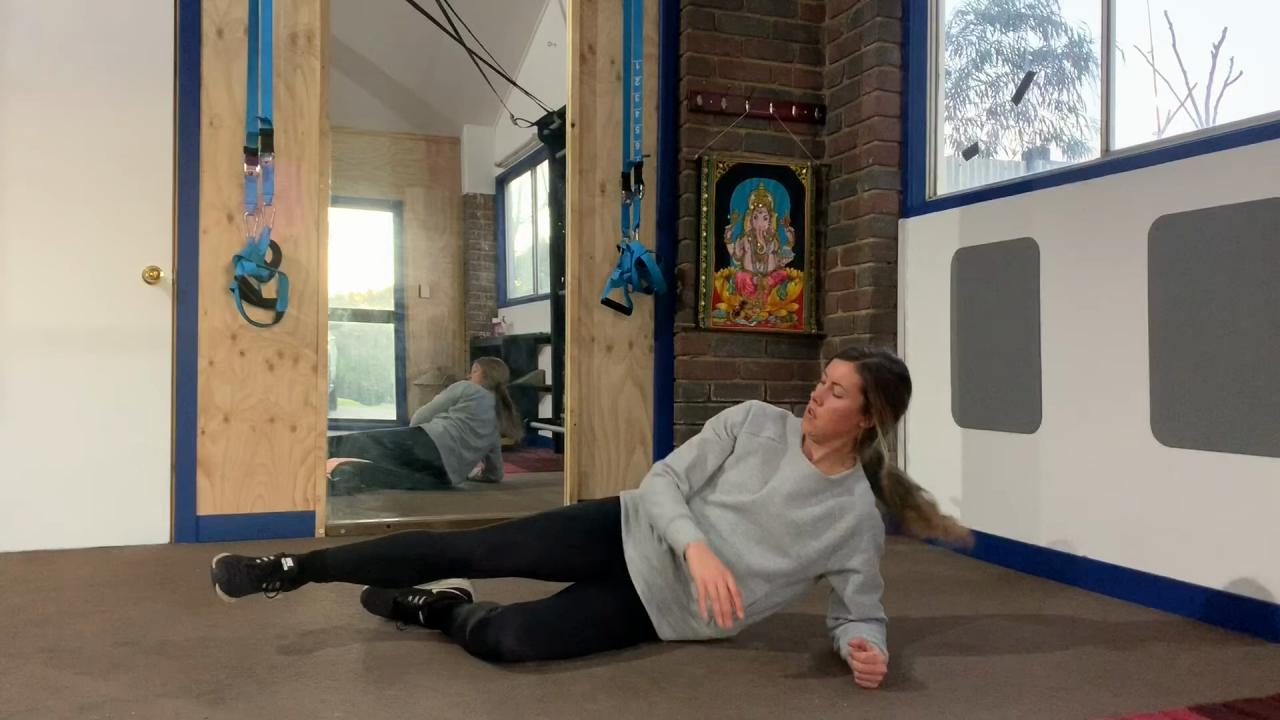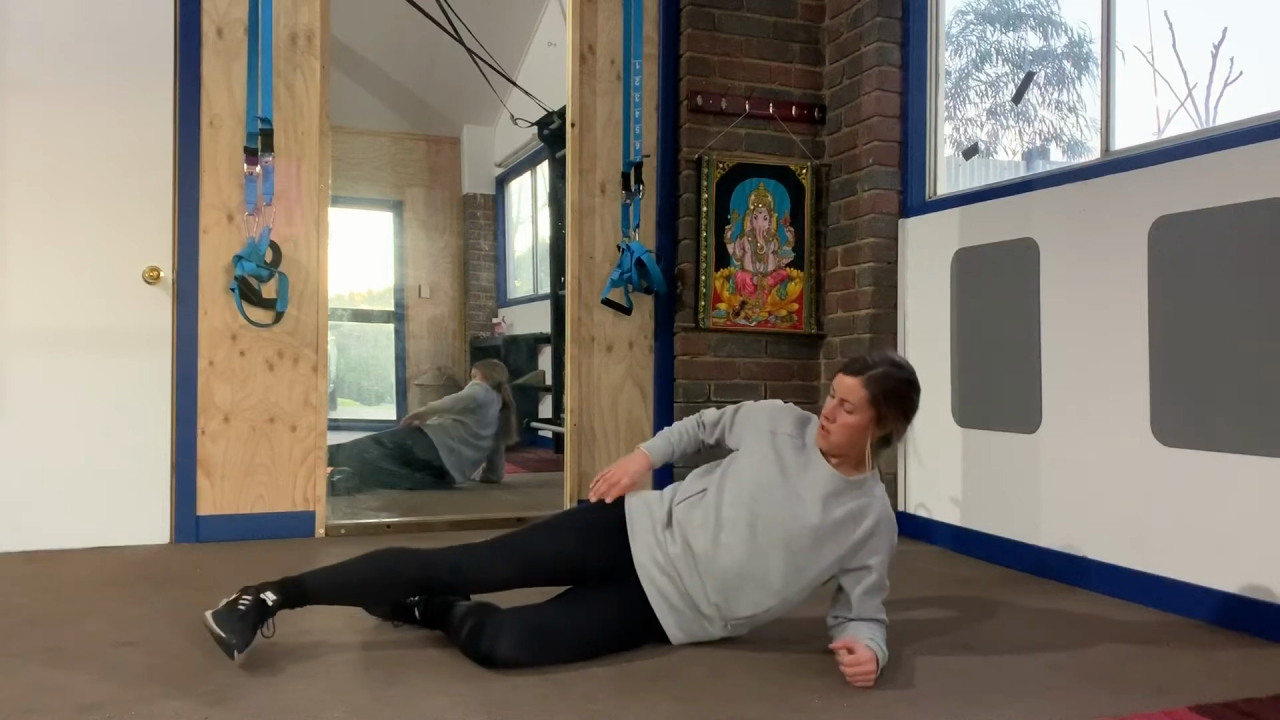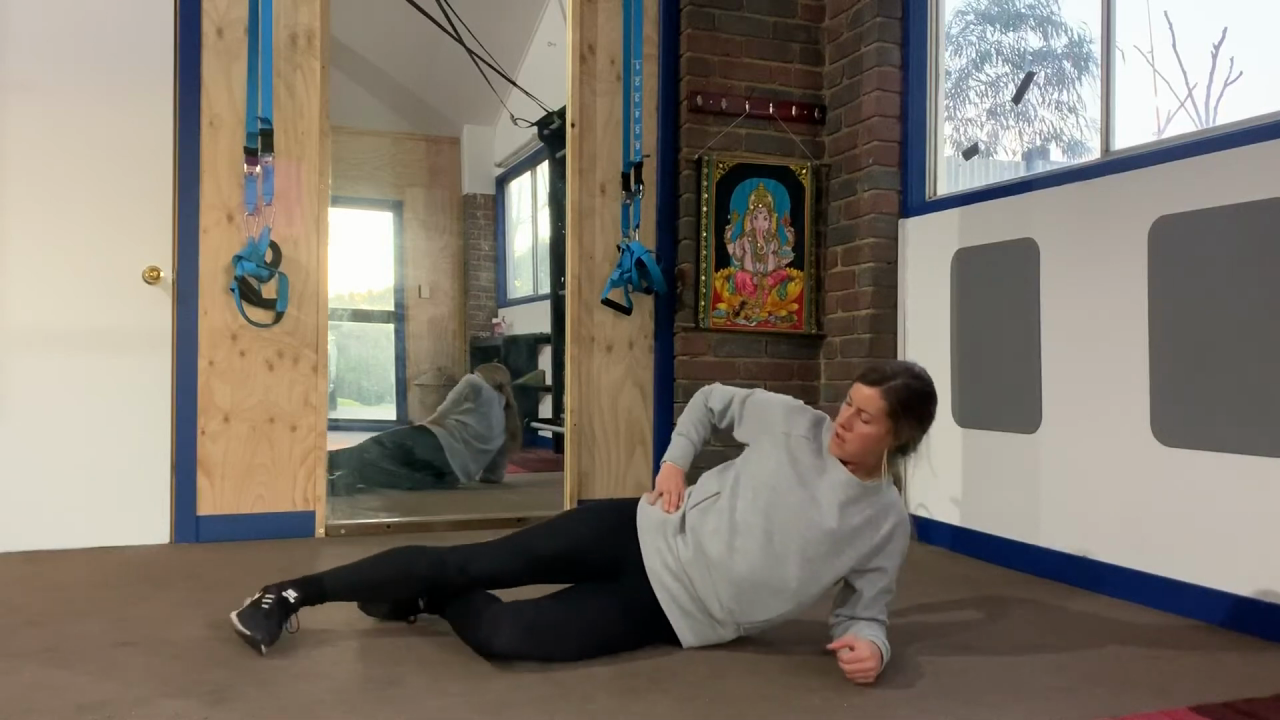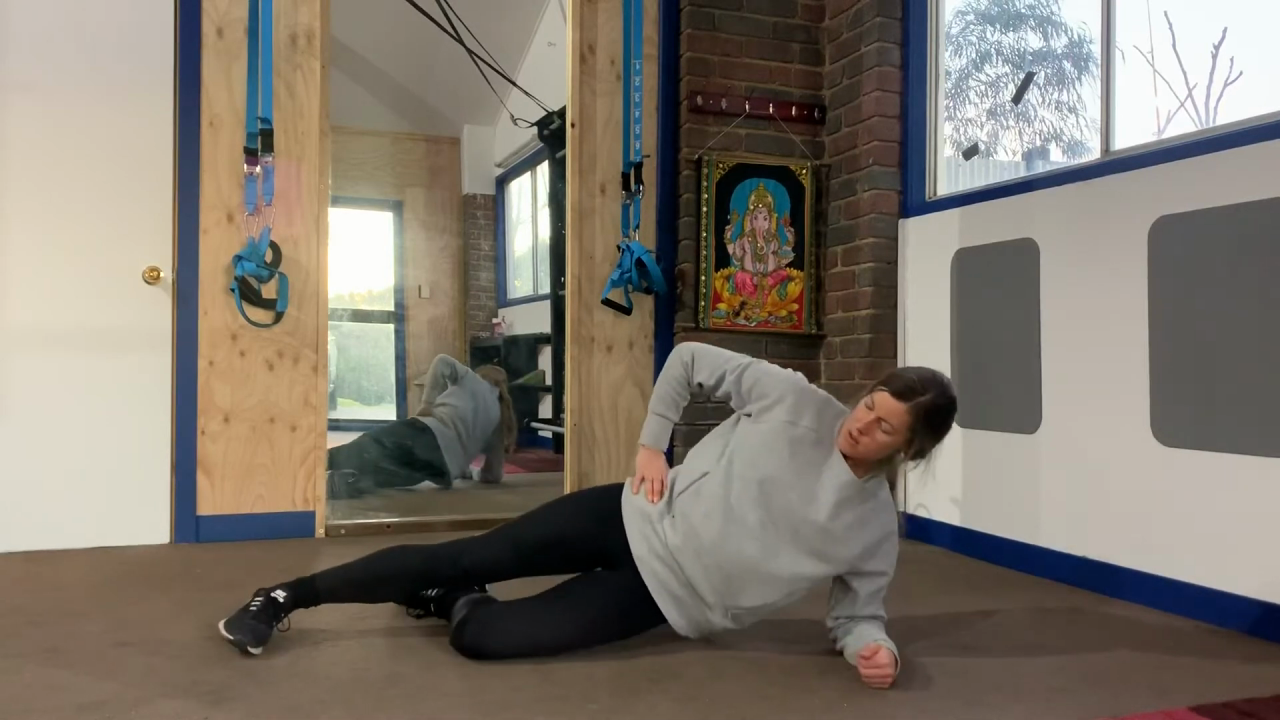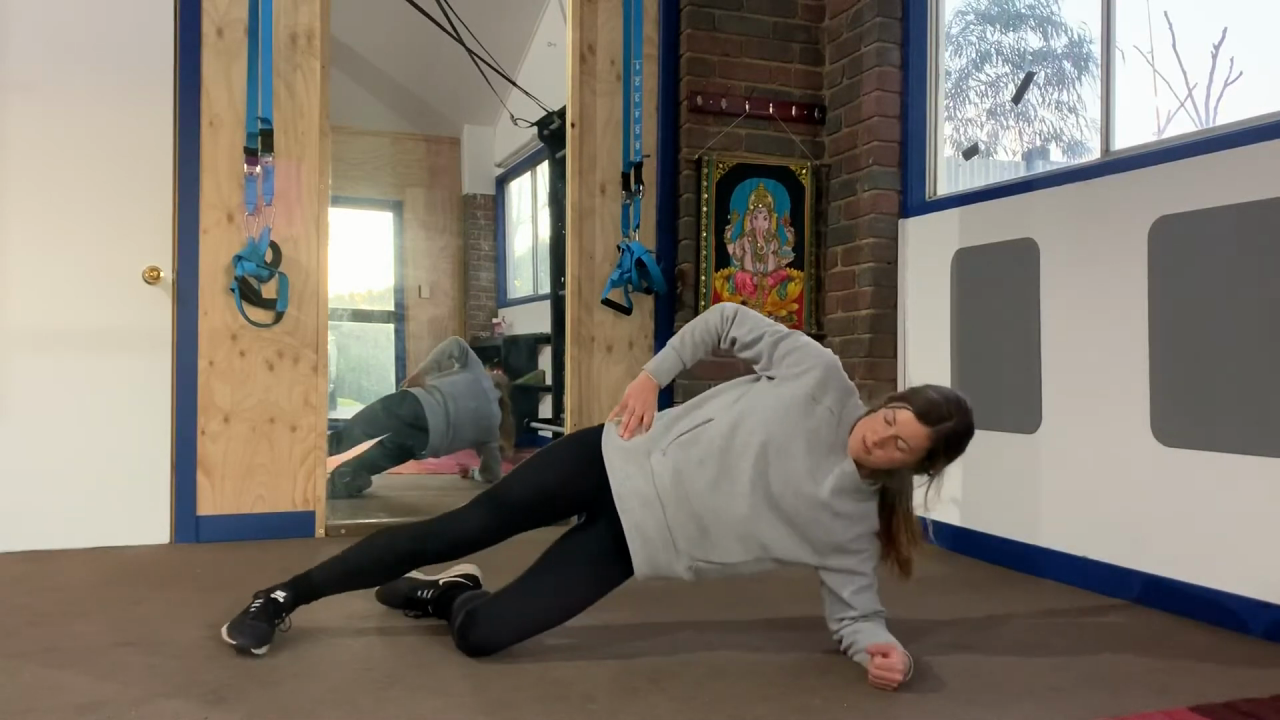
dt=0.7s
person 1, frame 1
left shoulder: (857, 519)
right shoulder: (755, 422)
left elbow: (857, 611)
right elbow: (662, 480)
left wrist: (868, 648)
right wrist: (698, 551)
left hip: (661, 607)
right hip: (631, 534)
left knee: (510, 638)
right knee: (466, 548)
left ankle: (441, 609)
right ankle: (290, 569)
person 1, frame 2
left shoulder: (870, 520)
right shoulder: (780, 423)
left elbow: (860, 612)
right elbow: (707, 423)
left wrist: (866, 649)
right wrist: (644, 454)
left hip: (665, 613)
right hip: (636, 534)
left knee: (504, 643)
right knee: (459, 566)
left ankle: (438, 613)
right ankle: (273, 598)
person 1, frame 3
left shoulder: (885, 524)
right shoulder: (795, 423)
left elbow: (862, 612)
right elbow: (709, 400)
left wrist: (870, 648)
right wrist: (673, 465)
left hip: (673, 612)
right hip: (645, 535)
left knee: (504, 632)
right knee: (473, 560)
left ankle: (437, 602)
right ankle: (293, 593)
person 1, frame 4
left shoulder: (874, 525)
right shoulder: (797, 400)
left elbow: (857, 612)
right elbow: (688, 360)
left wrist: (875, 648)
right wrist: (651, 445)
left hip: (662, 595)
right hip: (635, 520)
left knee: (484, 636)
right knee: (466, 556)
left ankle: (452, 604)
right ankle: (286, 595)
person 1, frame 5
left shoulder: (853, 521)
right shoulder: (819, 374)
left elbow: (855, 608)
right elbow: (727, 320)
left wrist: (886, 650)
right wrist: (652, 374)
left hip: (637, 536)
right hip: (621, 461)
left knee: (484, 634)
right knee: (461, 527)
left ankle: (449, 595)
right ankle: (283, 596)
person 2, frame 1
left shoulder: (468, 389)
right shoulder: (498, 422)
left elbow: (422, 415)
right elbow: (494, 474)
left wrist: (413, 434)
right wrist: (468, 473)
left hip: (430, 441)
right hip: (445, 472)
left knee: (356, 444)
right ankle: (350, 476)
person 2, frame 2
left shoulder: (482, 390)
right shoulder: (502, 422)
left elbow: (471, 397)
right elbow: (495, 474)
left wrist: (425, 411)
right wrist: (474, 471)
left hip: (429, 441)
right hip: (445, 474)
left knee: (360, 451)
right ankle: (350, 478)
person 2, frame 3
left shoulder: (485, 393)
right shoulder: (505, 427)
left elbow: (470, 382)
right elbow: (495, 475)
left wrist: (439, 415)
right wrist: (472, 471)
left hip: (432, 440)
right hip: (446, 473)
left knee: (365, 454)
person 2, frame 4
left shoulder: (473, 381)
right shoulder: (499, 417)
left elbow: (442, 362)
right elbow: (493, 475)
left wrist: (427, 404)
right wrist: (468, 472)
left hip: (426, 431)
right hip: (441, 466)
left knee: (360, 451)
person 2, frame 5
left shoulder: (476, 372)
right shoulder: (493, 418)
left elbow: (455, 344)
right elbow: (492, 474)
left wrist: (421, 372)
right wrist: (474, 473)
left hip: (411, 403)
right hip: (421, 436)
left knee: (342, 438)
right ankle: (345, 477)
